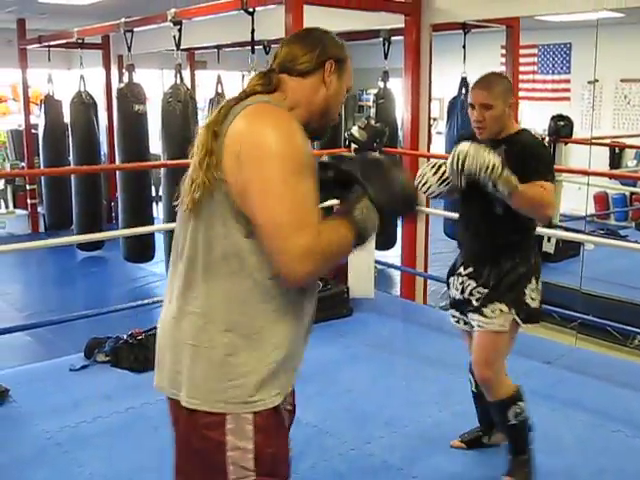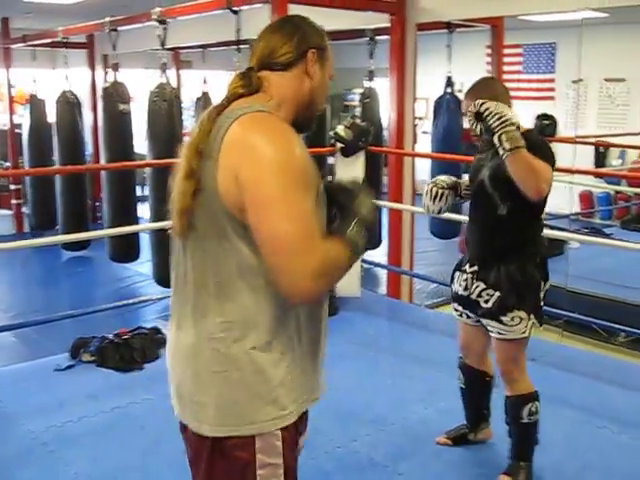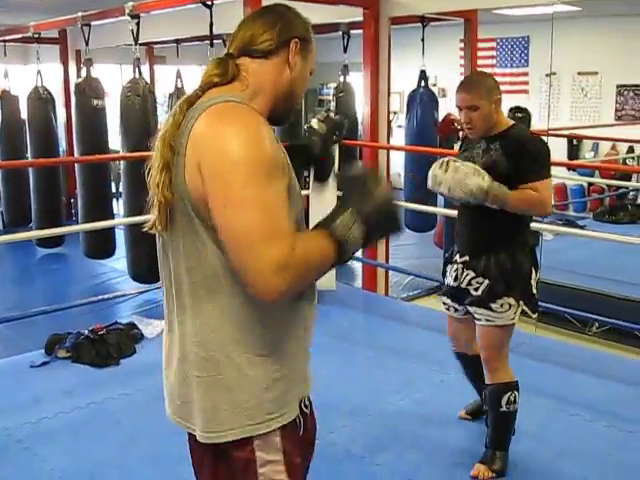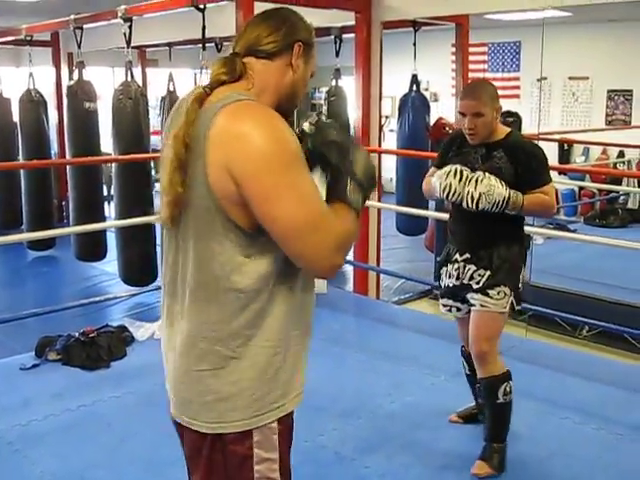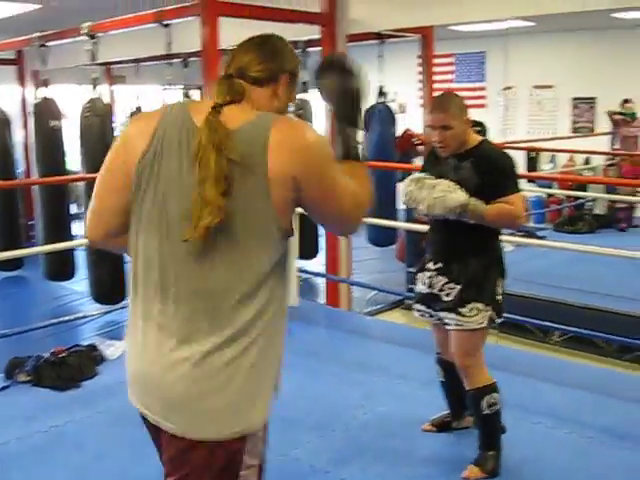
dt=0.3s
person 1, frame 1
left shoulder: (246, 117)
right shoulder: (271, 127)
right elbow: (300, 260)
right wrist: (367, 210)
left hip: (241, 357)
right hip: (227, 371)
person 1, frame 2
left shoulder: (215, 125)
right shoulder: (268, 139)
right elbow: (304, 279)
left wrist: (317, 206)
right wrist: (354, 222)
left hip: (221, 364)
right hip: (242, 382)
person 1, frame 3
left shoulder: (198, 113)
right shoulder: (236, 129)
right elbow: (273, 274)
left wrist: (291, 162)
right wrist: (353, 221)
left hip: (231, 363)
right hip: (238, 380)
left knee: (298, 441)
person 1, frame 4
left shoulder: (191, 112)
right shoulder: (256, 127)
right elbow: (322, 254)
left wrist: (295, 157)
right wrist: (352, 181)
left hip: (199, 355)
right hip: (237, 373)
person 1, frame 5
left shoulder: (146, 129)
right shoulder: (290, 141)
left elbow: (101, 231)
right elbow: (349, 217)
right wrist: (347, 119)
left hip: (151, 367)
right hip: (218, 385)
person 2, frame 1
left shoulder: (529, 149)
right shoulder: (472, 144)
left elbow: (544, 209)
right elbow: (454, 182)
left wrist: (496, 175)
right wrist: (441, 175)
left hip: (509, 271)
right hip: (469, 266)
left knee: (487, 369)
right knee: (482, 359)
right ankle: (491, 428)
person 2, frame 2
left shoulder: (532, 145)
right shoulder: (490, 141)
left elbow: (536, 191)
left wrist: (507, 137)
right wrist: (458, 188)
left hip: (514, 273)
right hip: (476, 266)
left knee: (510, 368)
right knee: (470, 351)
right ankle: (476, 424)
person 2, frame 3
left shoulder: (525, 144)
right shoulder: (471, 141)
left elbow: (543, 203)
left wrist: (487, 191)
right wrist: (445, 178)
left hip: (503, 263)
right hip: (464, 256)
left knee: (493, 357)
right knee: (460, 340)
right ankle: (488, 400)
person 2, frame 4
left shoulder: (523, 151)
right shoulder: (455, 142)
left elbow: (549, 204)
right elbow: (427, 185)
left wrist: (505, 198)
right wrist: (441, 183)
left hip: (499, 258)
right hip: (458, 254)
left knee: (484, 348)
right knee: (468, 341)
left ankle: (496, 443)
right ankle: (484, 405)
person 2, frame 5
left shoulder: (492, 160)
right shoulder: (436, 155)
left elbow: (516, 214)
right elbow: (420, 191)
left wrist: (464, 206)
right wrist: (414, 191)
left hip: (474, 271)
right hip: (437, 265)
left knee: (467, 360)
right knee: (444, 349)
left ankle: (491, 449)
right ankle: (459, 412)
